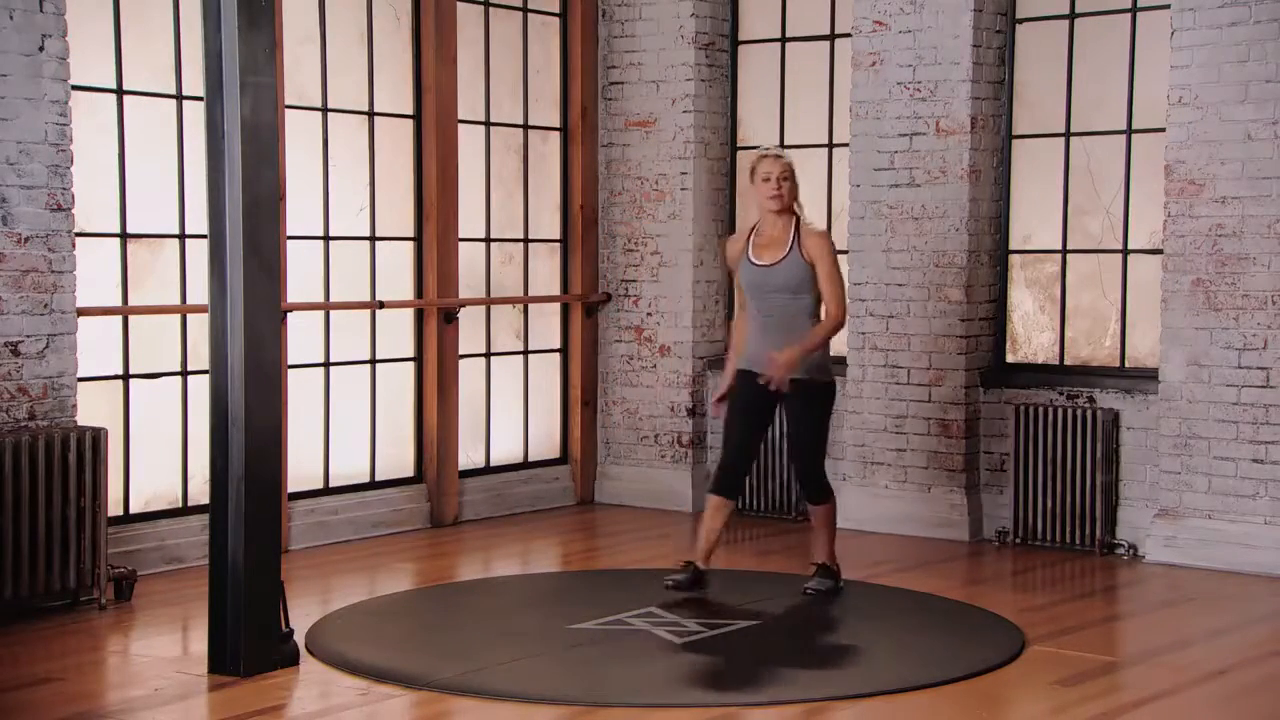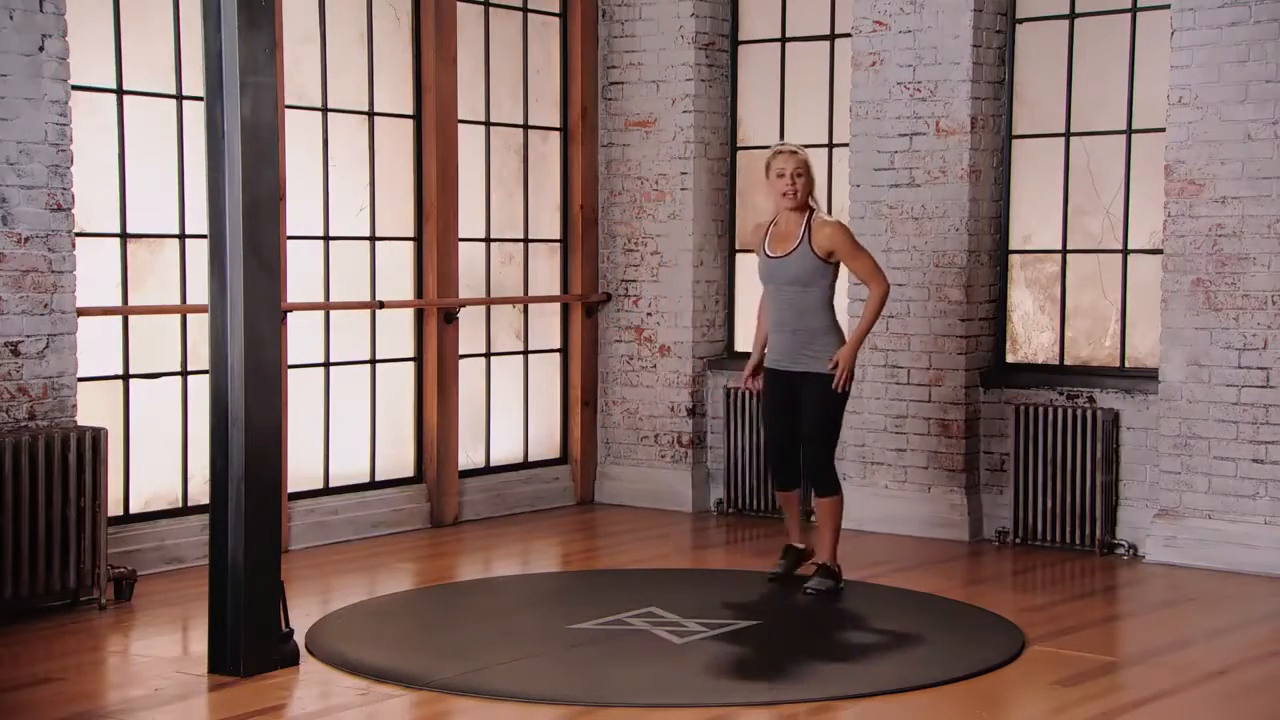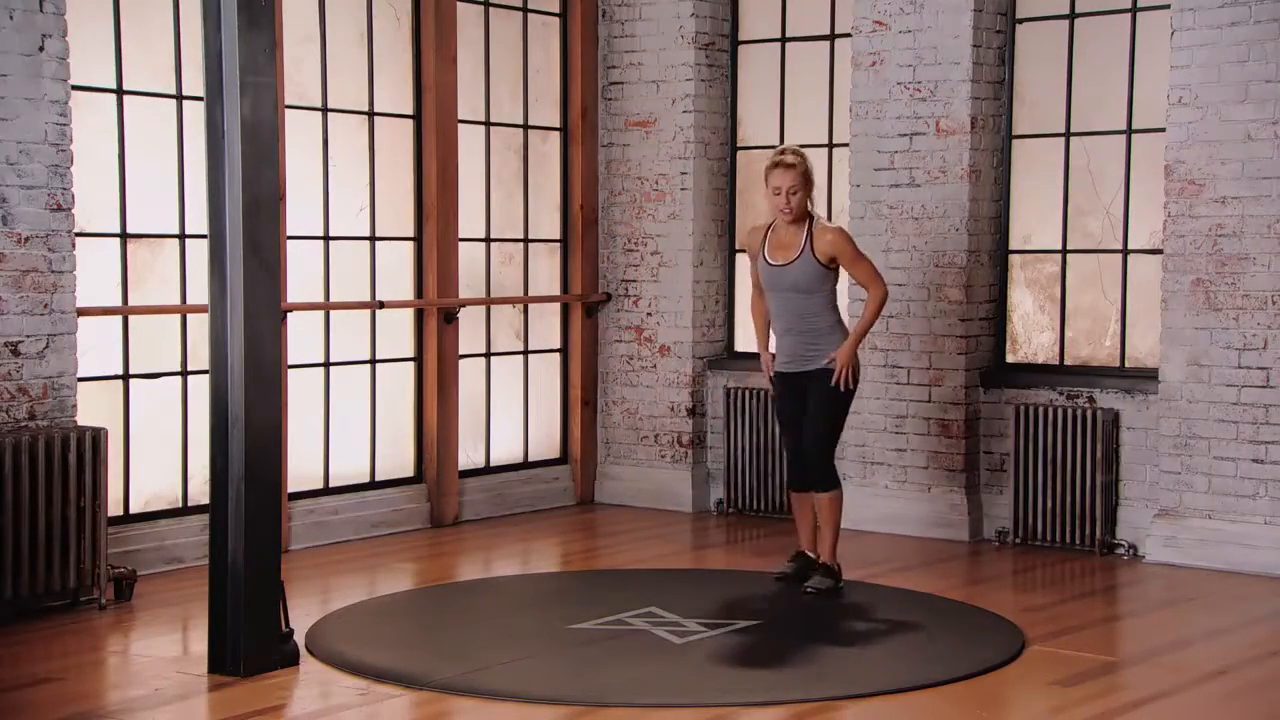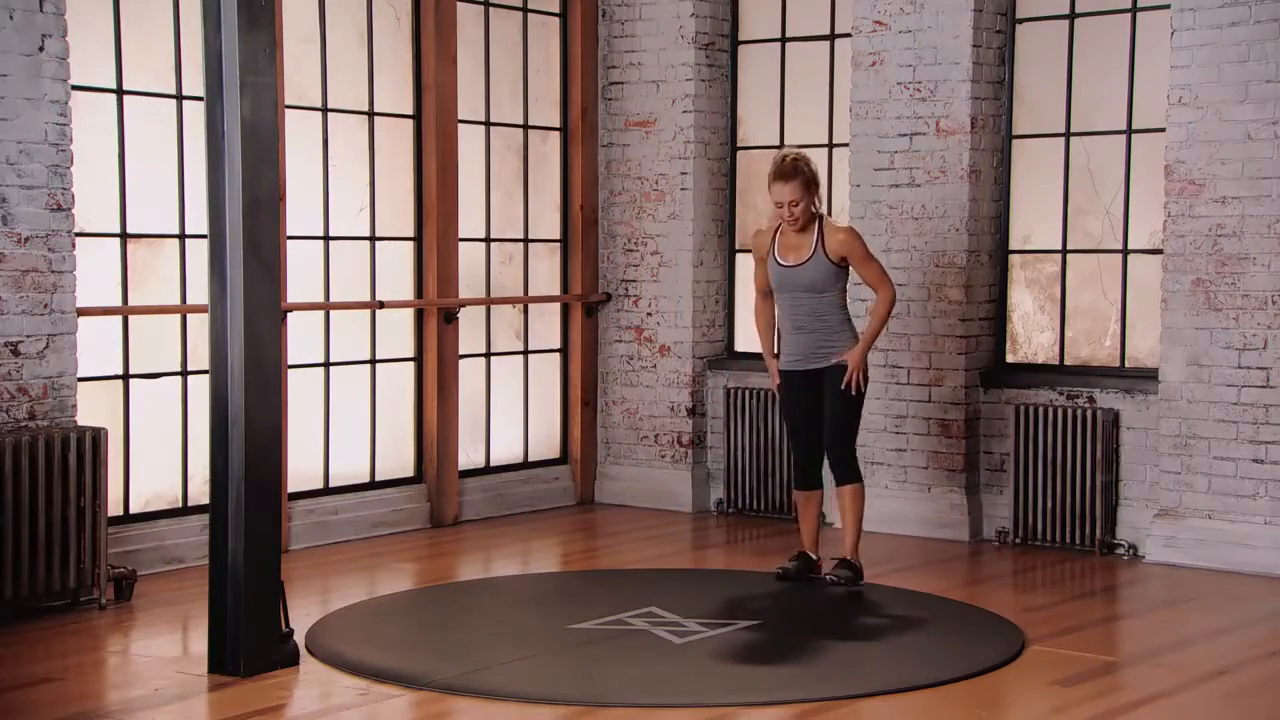
dt=0.3s
person 1, frame 1
left shoulder: (814, 242)
right shoulder: (740, 244)
left elbow: (836, 312)
left wrist: (795, 354)
right wrist: (730, 375)
left hip: (806, 374)
right hip: (754, 372)
left knee: (808, 471)
right knee: (731, 466)
left ankle: (826, 564)
right ankle: (698, 564)
person 1, frame 2
left shoulder: (828, 232)
right shoulder: (760, 235)
left elbow: (879, 286)
left wrist: (852, 346)
right wrist: (757, 352)
left hip: (822, 368)
right hip: (778, 366)
left knee: (816, 463)
right knee: (779, 460)
left ankle: (828, 564)
right ankle: (796, 545)
person 1, frame 3
left shoulder: (829, 239)
right shoulder: (757, 240)
left elbow: (877, 290)
left wrist: (851, 345)
right wrist: (764, 350)
left hip: (830, 365)
right hip: (788, 368)
left knee: (819, 458)
right knee: (797, 462)
left ankle: (829, 563)
right ankle: (806, 552)
person 1, frame 4
left shoulder: (840, 238)
right shoulder: (763, 242)
left elbow: (885, 293)
left wrist: (862, 348)
right wrist: (770, 356)
left hip: (840, 363)
right hip: (794, 366)
left knee: (839, 450)
right knee: (804, 459)
left ankle: (849, 557)
right ankle: (808, 554)
